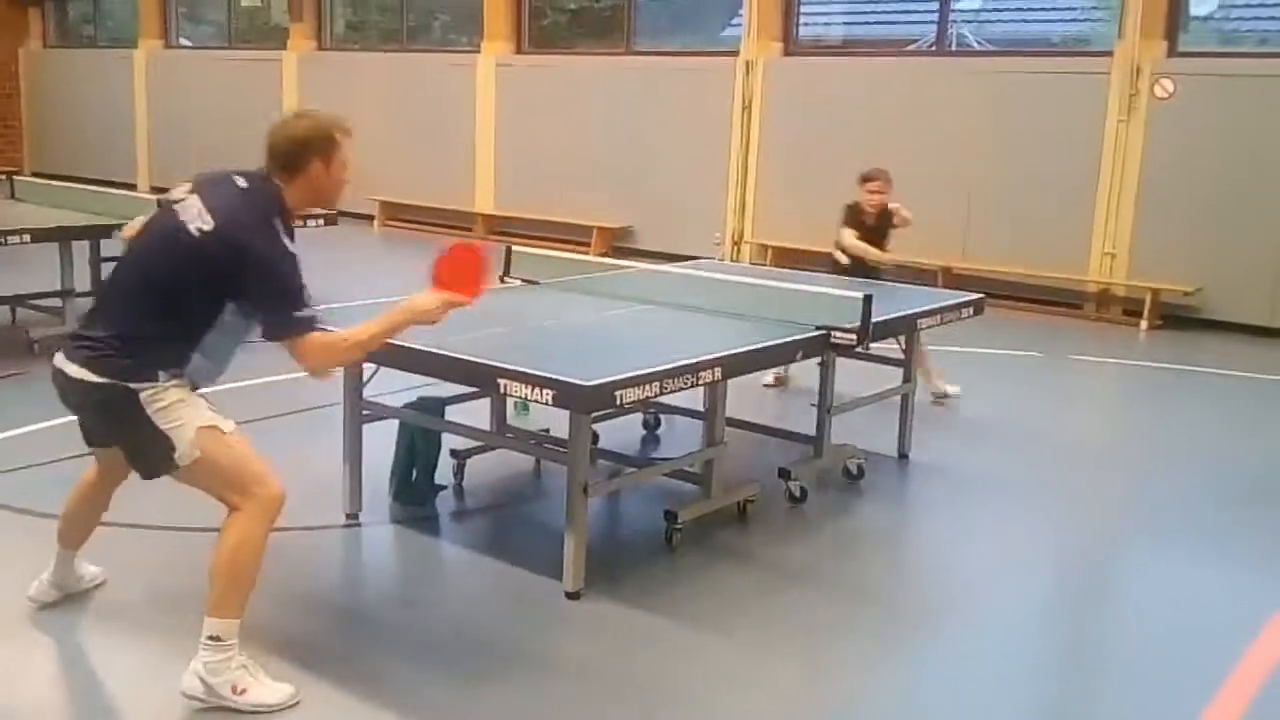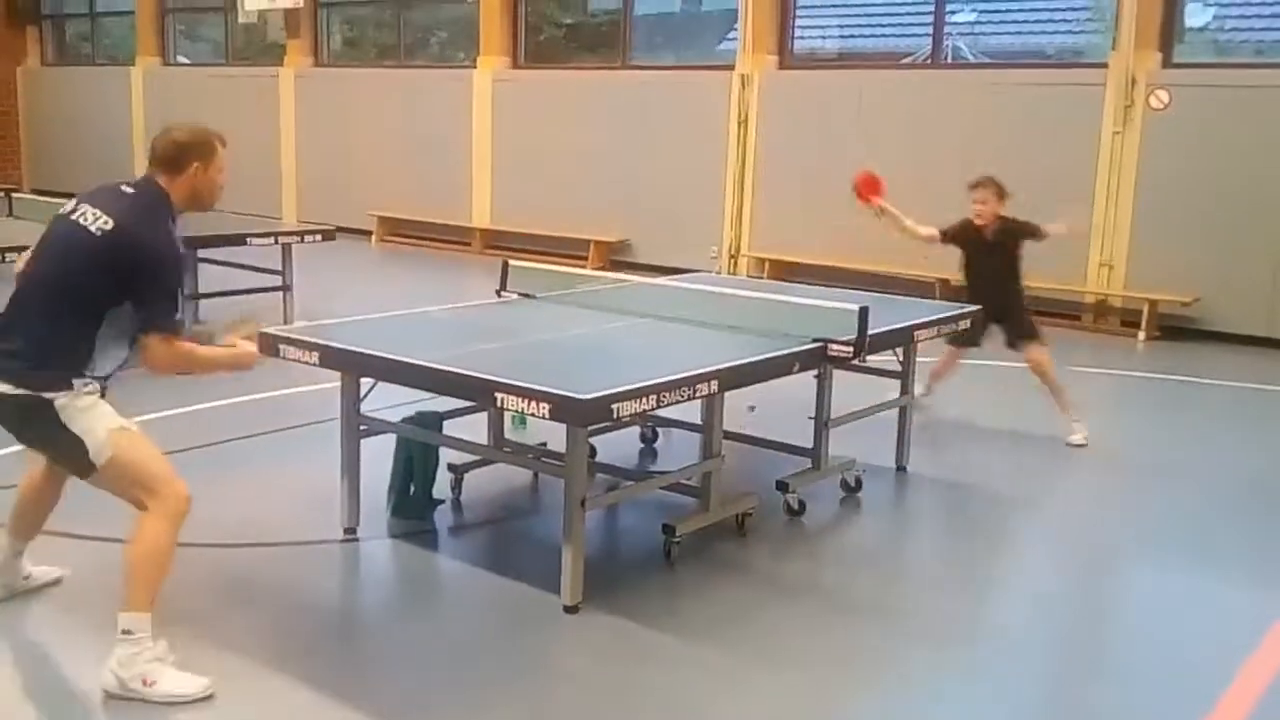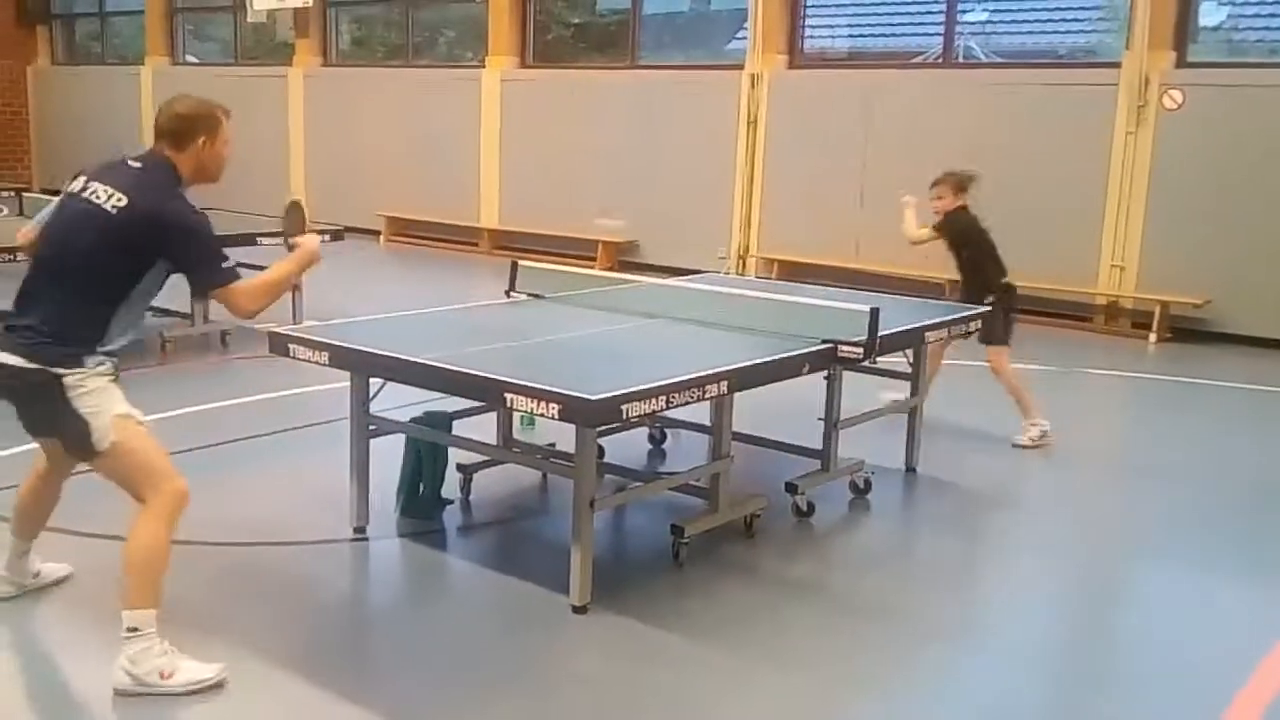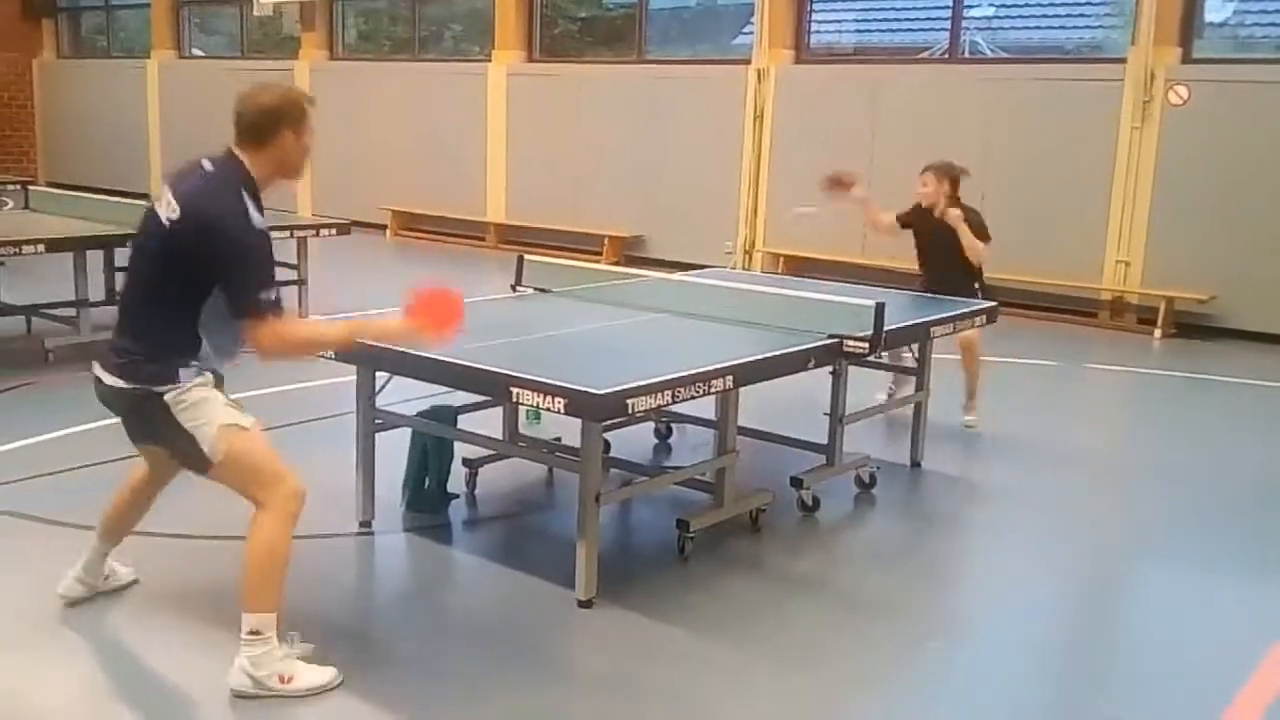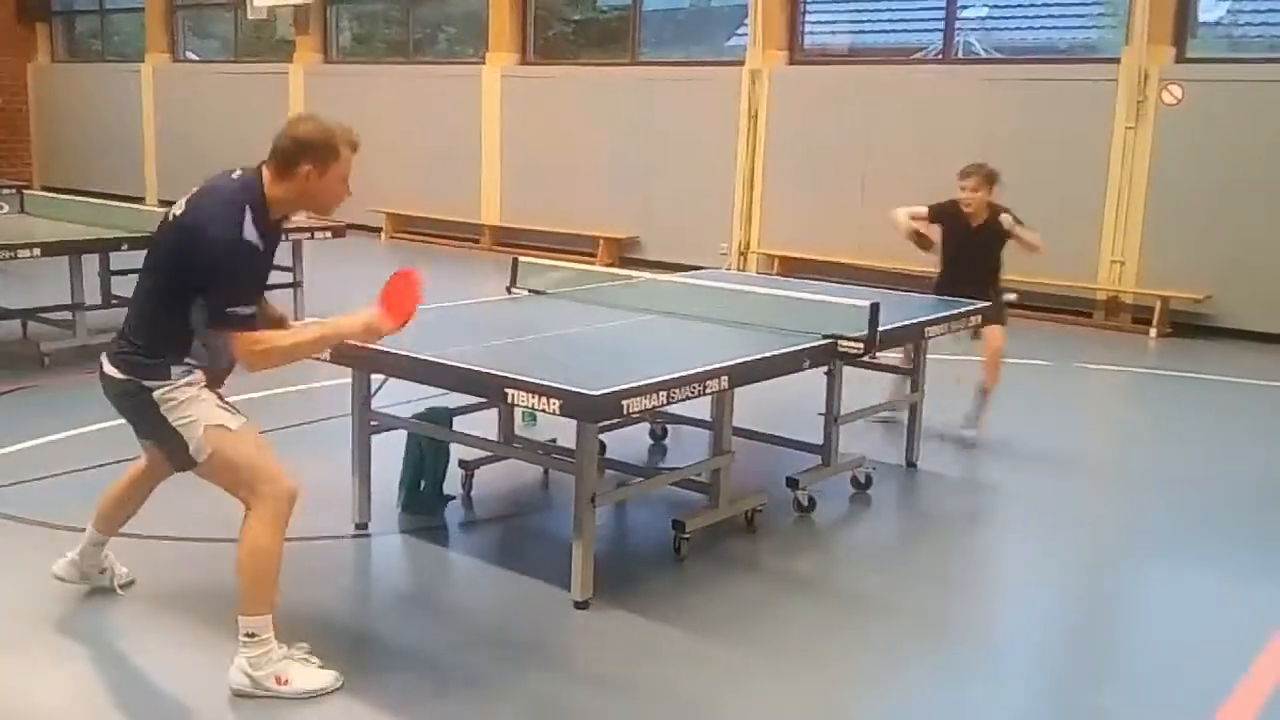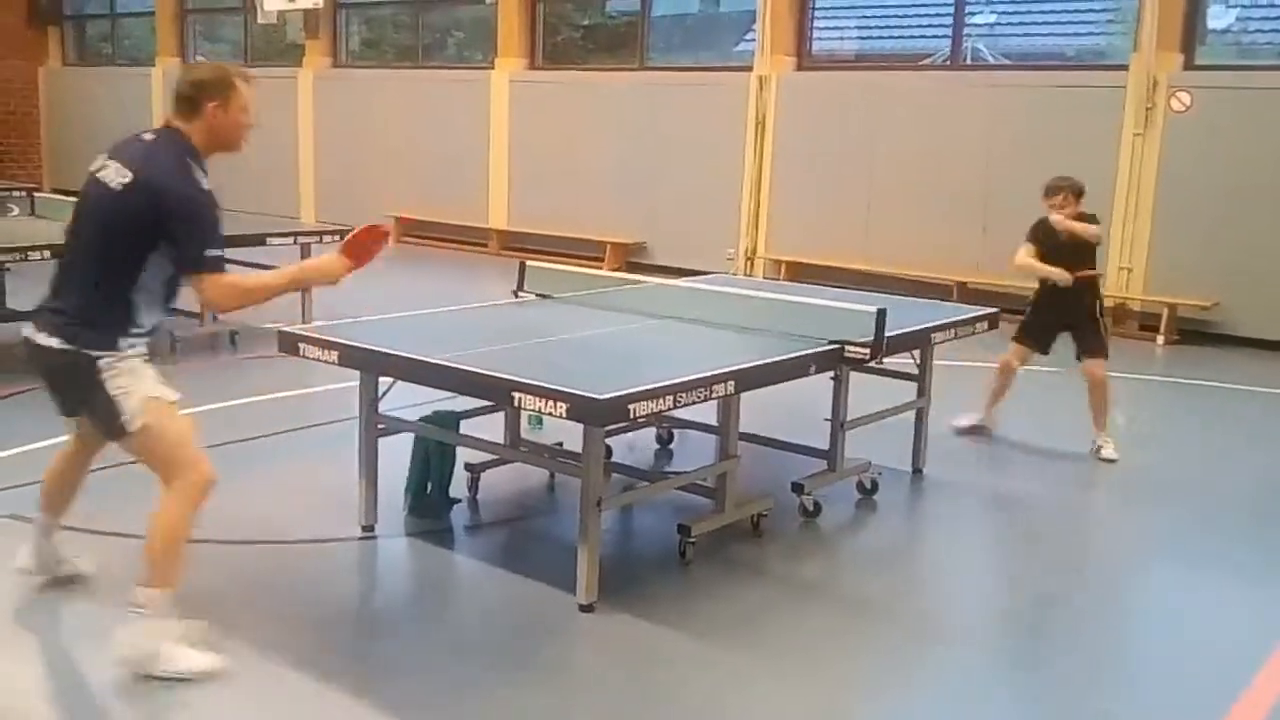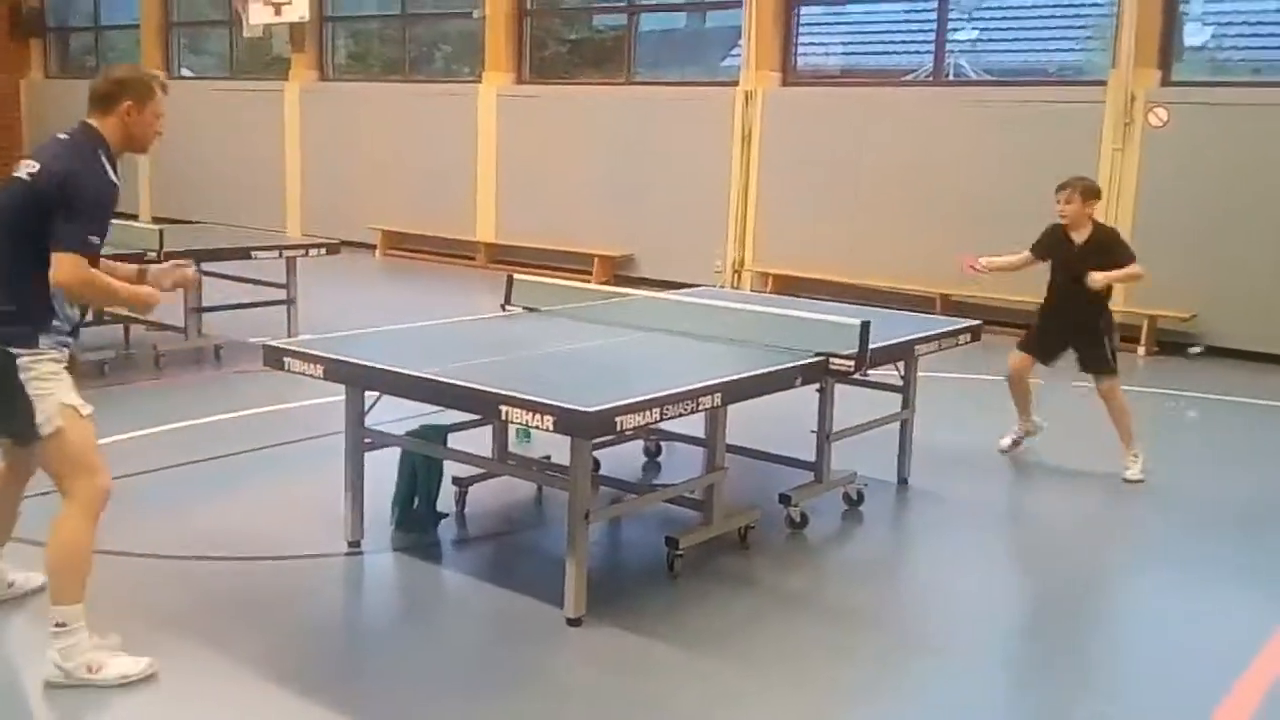
dt=0.4s
person 1, frame 1
left shoulder: (215, 185)
right shoulder: (262, 245)
left elbow: (135, 237)
right elbow: (318, 356)
right wrist: (410, 311)
left hip: (81, 362)
right hip: (132, 383)
left knee: (110, 467)
right knee: (258, 494)
left ankle: (59, 576)
right ankle: (216, 666)
person 1, frame 2
left shoulder: (99, 198)
right shoulder: (156, 242)
right elbow: (160, 356)
right wrist: (234, 356)
right hip: (48, 389)
left knee: (59, 460)
right knee: (167, 497)
right ankle: (133, 658)
person 1, frame 3
left shoulder: (99, 176)
right shoulder: (173, 215)
right elbow: (243, 301)
right wrist: (301, 258)
right hip: (64, 370)
left knee: (59, 456)
right knee: (164, 492)
right ankle: (142, 654)
person 1, frame 4
left shoulder: (198, 178)
right shoulder: (235, 221)
right elbow: (272, 341)
left wrist: (210, 300)
right wrist: (368, 328)
left hip: (129, 367)
right hip: (164, 383)
left knee: (160, 466)
right knee: (281, 493)
left ankle: (89, 573)
right ankle: (259, 657)
person 1, frame 5
left shoulder: (253, 194)
right shoulder: (228, 230)
right elbow: (250, 352)
left wrist: (287, 325)
right wrist: (339, 329)
left hip: (147, 366)
right hip: (158, 379)
left knee: (161, 460)
right knee: (273, 491)
left ankle: (87, 560)
right ankle: (258, 659)
person 1, frame 6
left shoulder: (133, 150)
right shoulder: (182, 187)
right elbow: (220, 295)
left wrist: (174, 268)
right wrist: (307, 273)
left hip: (59, 334)
right hip: (100, 351)
left knee: (86, 438)
right knee: (191, 475)
left ankle: (42, 551)
right ankle: (147, 631)
person 1, frame 7
left shoulder: (56, 154)
right shoulder: (89, 175)
right elbow: (67, 277)
left wrist: (138, 274)
right wrist: (138, 297)
right knee: (87, 487)
right ankle: (71, 647)
person 2, frame 1
left shoulder: (887, 214)
right shoulder: (852, 212)
left elbow: (906, 222)
right elbow: (847, 241)
left wrist: (902, 214)
right wrist: (878, 255)
left hip: (872, 278)
right hip: (844, 277)
left ankle: (935, 383)
right ankle: (782, 368)
person 2, frame 2
left shoulder: (1013, 227)
right shoulder: (965, 229)
left elbow: (1047, 232)
right elbow: (922, 234)
left wrist: (1067, 231)
right wrist: (890, 212)
left hip: (1011, 304)
right hip: (976, 304)
left knee: (1039, 361)
right knee: (946, 362)
left ankle: (1072, 419)
right ankle: (926, 389)
person 2, frame 3
left shoulder: (956, 221)
right shoulder: (958, 221)
left elbow: (914, 237)
left wrist: (909, 209)
left hip: (994, 297)
right hip: (975, 295)
left knee: (997, 362)
right knee: (937, 338)
left ankle: (1036, 423)
person 2, frame 4
left shoulder: (971, 217)
right shoulder: (922, 213)
left elbow: (978, 259)
right elbow: (882, 225)
left wrist: (959, 226)
right wrist: (862, 198)
left hip: (967, 291)
right hip: (932, 290)
left knee: (968, 339)
left ankle: (970, 404)
right ankle: (898, 384)
person 2, frame 5
left shoulder: (1000, 215)
right shoulder: (949, 209)
left elbow: (1035, 247)
right elbow: (901, 213)
left wrist: (1013, 229)
right wrist: (906, 225)
left hip: (985, 294)
right hip: (947, 291)
left knee: (994, 345)
left ankle: (977, 412)
right ankle: (897, 400)
person 2, frame 6
left shoulder: (1087, 222)
right shoulder: (1040, 227)
left elbow: (1096, 235)
right elbow: (1021, 259)
left wrist: (1066, 224)
right wrist: (1052, 272)
left hip: (1084, 307)
right hip: (1047, 303)
left knee: (1096, 374)
right knee: (1008, 362)
left ankle: (1102, 437)
right ankle: (986, 417)
person 2, frame 7
left shoulder: (1107, 237)
right shoulder: (1053, 234)
left elbow: (1137, 271)
right elbow: (1026, 259)
left wrist: (1109, 276)
right wrist: (991, 263)
left hip: (1092, 323)
right hip: (1052, 317)
left knee: (1109, 389)
right knee: (1015, 369)
left ankle: (1133, 454)
right ankle: (1026, 424)
